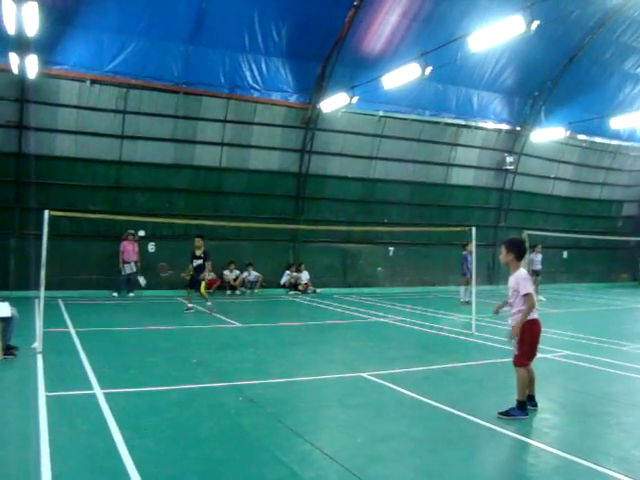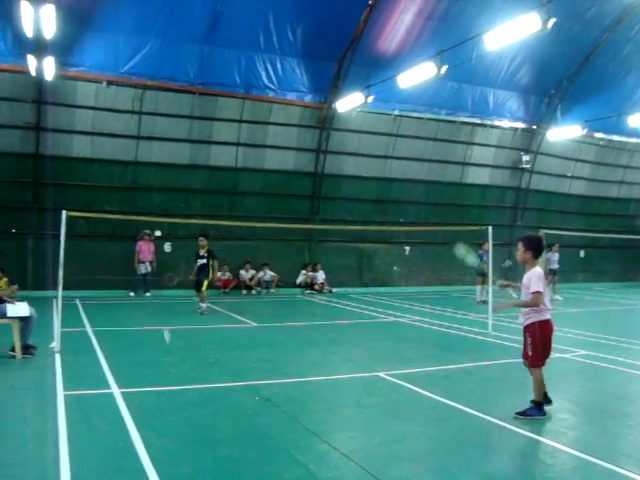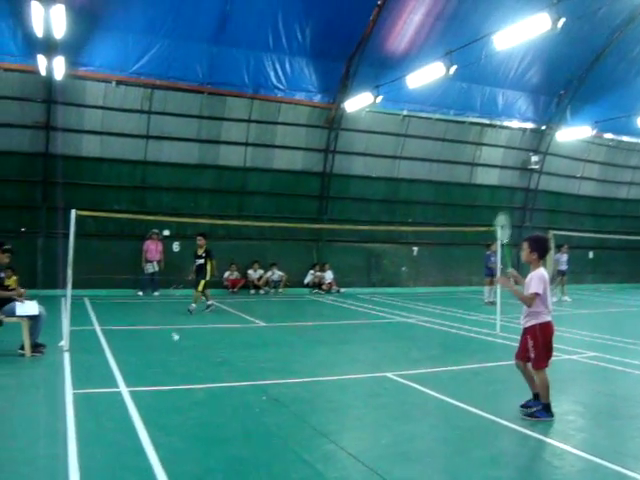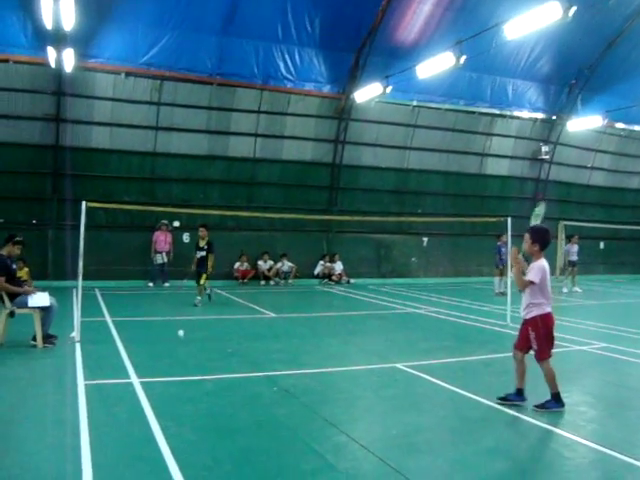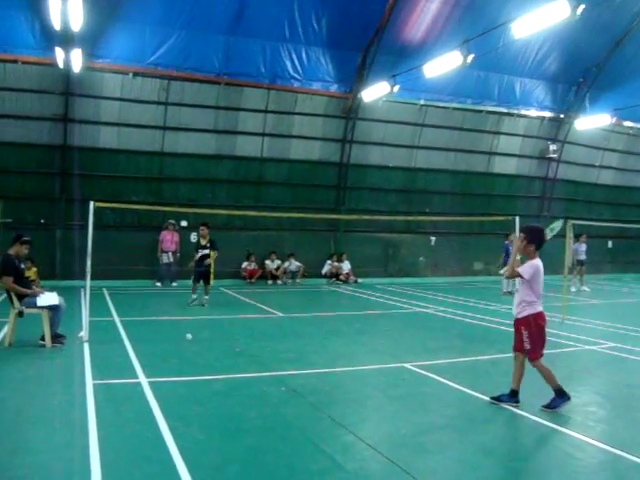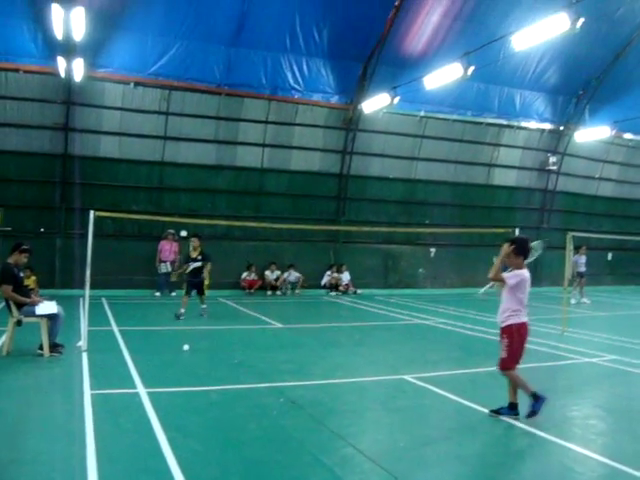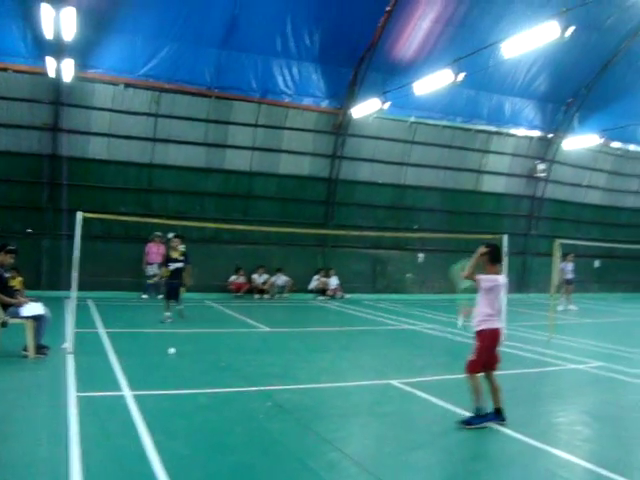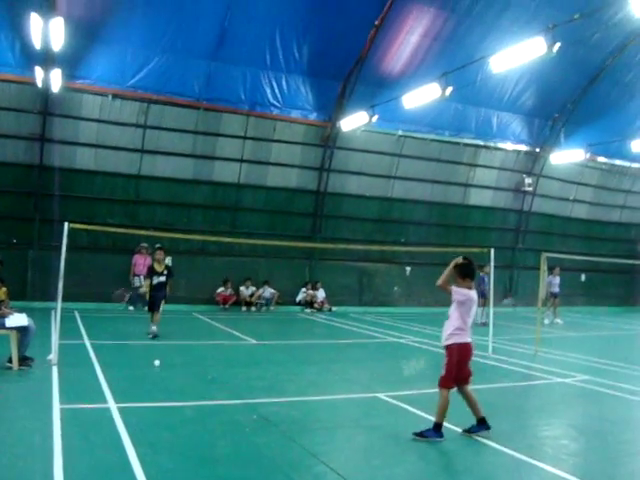
dt=0.2s
person 1, frame 1
left shoulder: (521, 276)
right shoulder: (515, 275)
left elbow: (531, 303)
left wrist: (517, 325)
right wrist: (505, 303)
left hip: (526, 324)
right hip: (524, 324)
left knee: (520, 364)
right knee: (525, 364)
left ankle: (521, 407)
right ankle: (531, 399)
person 1, frame 2
left shoulder: (536, 274)
right shoulder: (531, 273)
left elbow: (535, 301)
left wrist: (510, 304)
right wrist: (511, 285)
left hip: (538, 324)
right hip: (532, 324)
left knee: (534, 365)
right knee: (530, 362)
left ankle: (539, 407)
right ankle: (543, 396)
person 1, frame 3
left shoulder: (539, 275)
right shoulder: (535, 274)
left elbow: (529, 301)
left wrist: (509, 286)
right wrist: (517, 278)
left hip: (538, 326)
right hip: (531, 326)
left knee: (538, 368)
right knee: (521, 362)
left ankle: (546, 410)
right ankle: (537, 397)
person 1, frame 4
left shoulder: (539, 266)
right shoulder: (536, 265)
left elbow: (521, 286)
right elbow: (525, 281)
left wrist: (515, 261)
right wrist: (519, 263)
left hip: (539, 318)
right hip: (531, 317)
left knee: (543, 359)
right knee: (518, 353)
left ankle: (556, 400)
right ankle: (518, 393)
person 1, frame 5
left shoulder: (533, 265)
right shoulder: (530, 264)
left elbow: (509, 274)
right elbow: (514, 273)
left wrist: (515, 253)
right wrist: (516, 257)
left hip: (531, 317)
right hip: (524, 316)
left knee: (534, 360)
right knee: (519, 356)
left ankle: (560, 394)
right ankle: (513, 394)
person 1, frame 6
left shoulder: (520, 275)
right shoulder: (517, 275)
left elbow: (493, 276)
left wrist: (502, 255)
left hip: (515, 326)
right hip: (511, 325)
left knee: (507, 369)
right knee: (510, 368)
left ankle: (535, 397)
right ankle: (512, 406)
person 1, frame 7
left shoulder: (495, 280)
right shoulder: (495, 281)
left elbow: (467, 274)
left wrist: (477, 256)
left hip: (487, 332)
right hip: (489, 331)
left knee: (472, 371)
right knee: (488, 373)
left ankle: (480, 413)
right ankle: (498, 412)
person 1, frame 8
left shoulder: (467, 295)
right shoulder: (467, 295)
left elbow: (440, 284)
left wrist: (451, 266)
left hip: (457, 346)
right hip: (458, 345)
left knee: (444, 387)
right knee: (462, 387)
left ankle: (437, 429)
right ankle: (481, 422)
